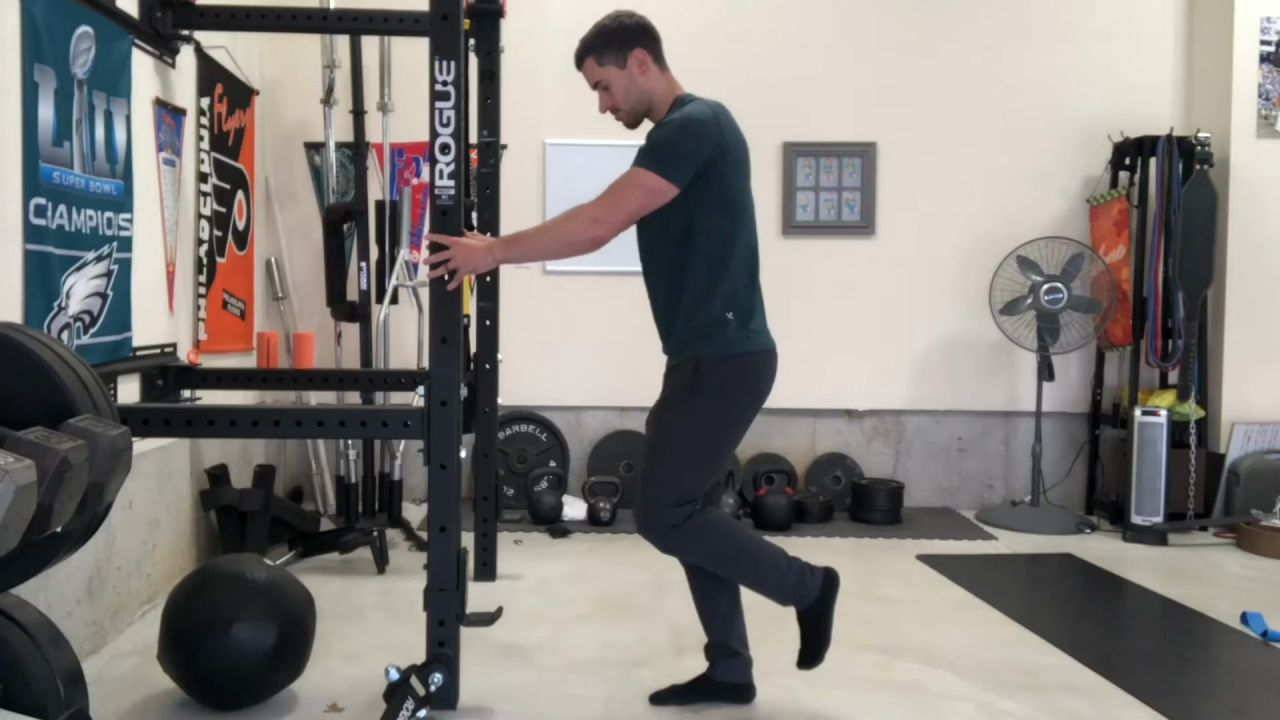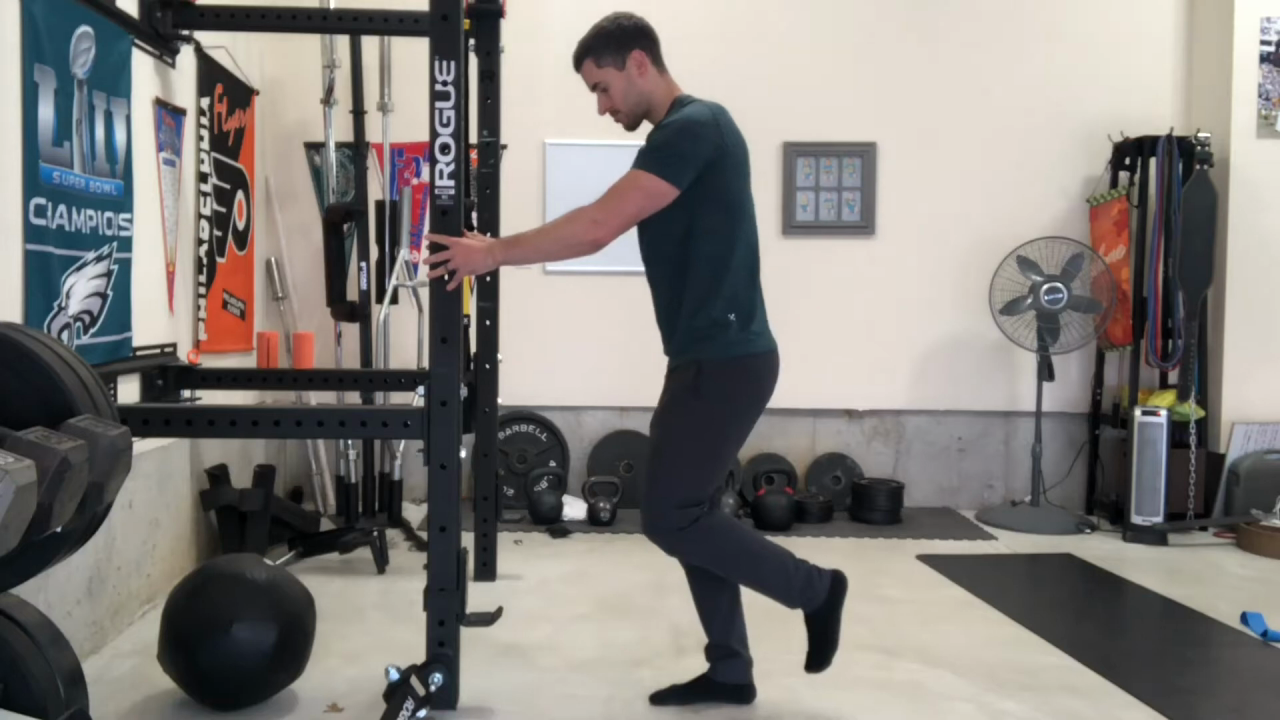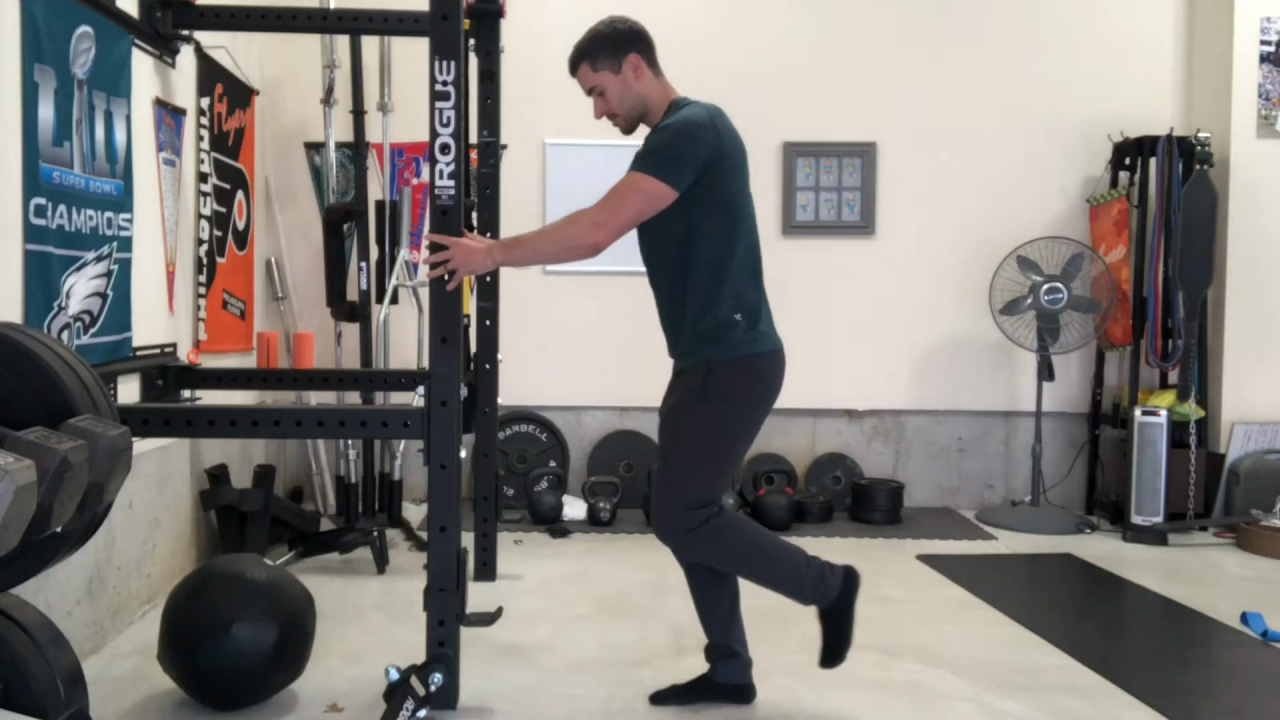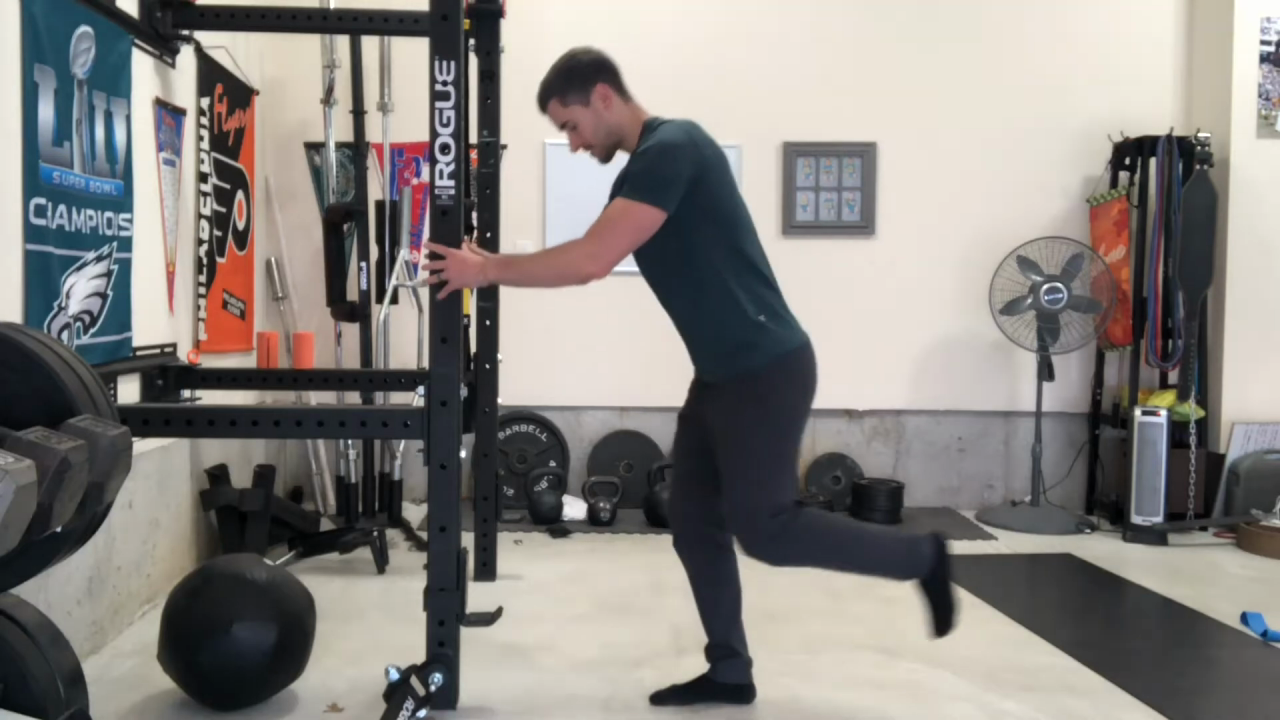
dt=0.3s
person 1, frame 1
left shoulder: (696, 126)
right shoulder: (678, 133)
left elbow: (597, 225)
right elbow: (604, 226)
left wrist: (493, 253)
right wrist: (496, 251)
left hip: (724, 359)
right hip: (706, 356)
left knee: (665, 515)
right knee: (686, 513)
left ankle: (807, 586)
right ankle: (730, 670)
person 1, frame 2
left shoulder: (695, 128)
right shoulder: (677, 135)
left elbow: (597, 227)
right elbow: (603, 228)
left wrist: (492, 255)
right wrist: (499, 252)
left hip: (724, 361)
right hip: (706, 358)
left knee: (671, 519)
right knee: (688, 517)
left ankle: (814, 589)
right ankle: (729, 671)
person 1, frame 3
left shoulder: (692, 129)
right shoulder: (673, 136)
left elbow: (595, 231)
right elbow: (597, 232)
left wrist: (493, 256)
right wrist: (499, 252)
left hip: (732, 362)
right hip: (707, 361)
left knee: (683, 519)
right knee: (685, 517)
left ankle: (829, 585)
right ankle: (729, 670)
person 1, frame 4
left shoulder: (670, 149)
right shoulder: (649, 161)
left elbow: (592, 260)
right elbow: (592, 257)
left wrist: (489, 271)
right wrist: (491, 265)
left hip: (763, 369)
right hip: (724, 371)
left knee: (764, 528)
right knee: (694, 523)
left ankle: (918, 557)
right ankle: (728, 672)
